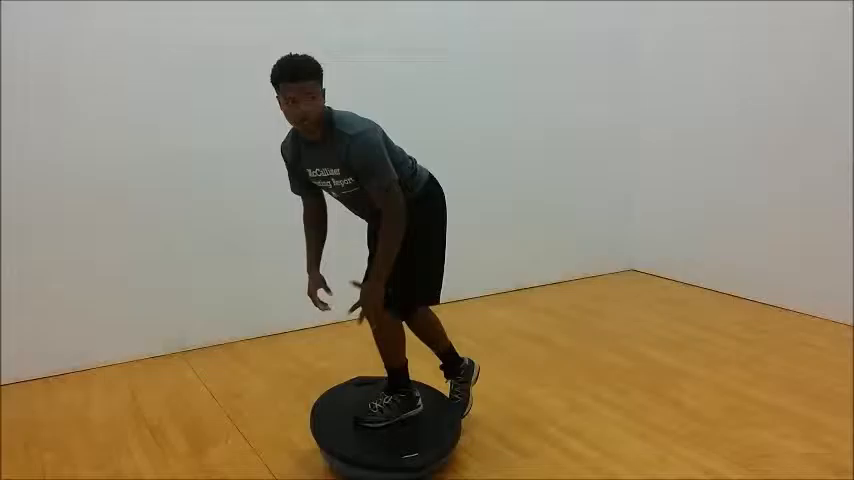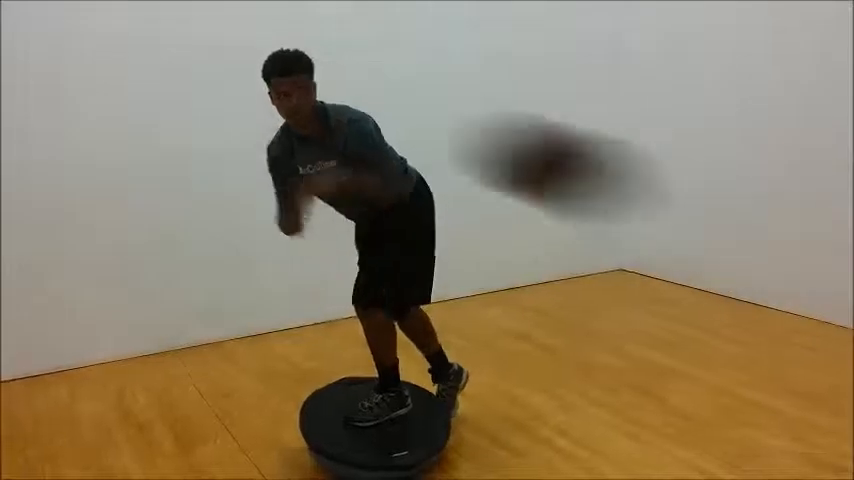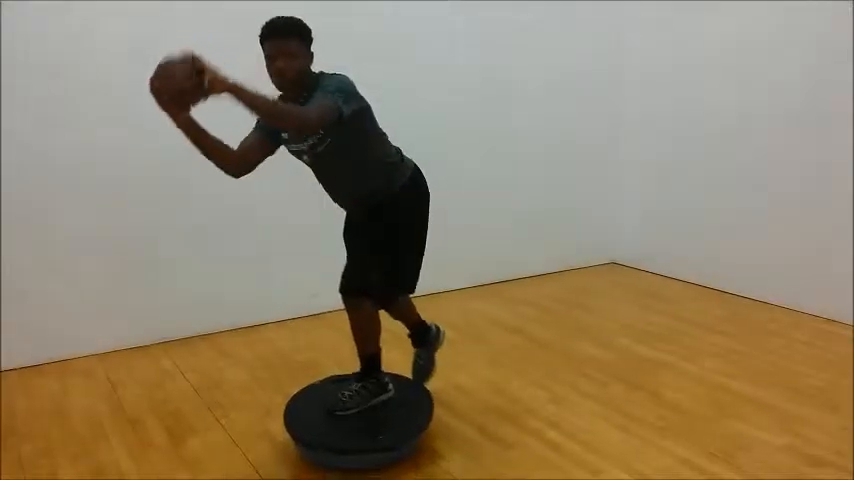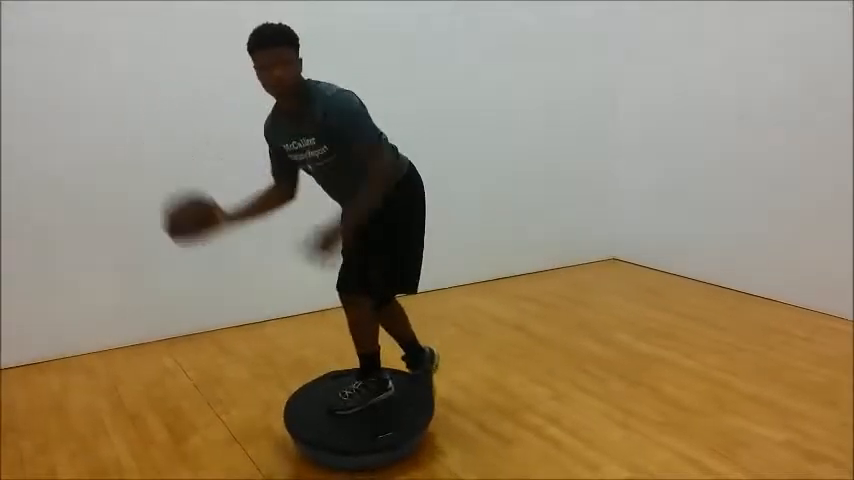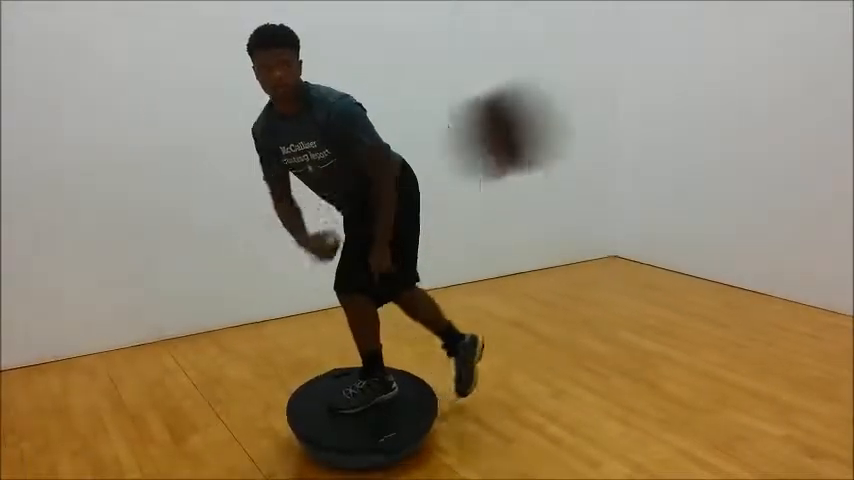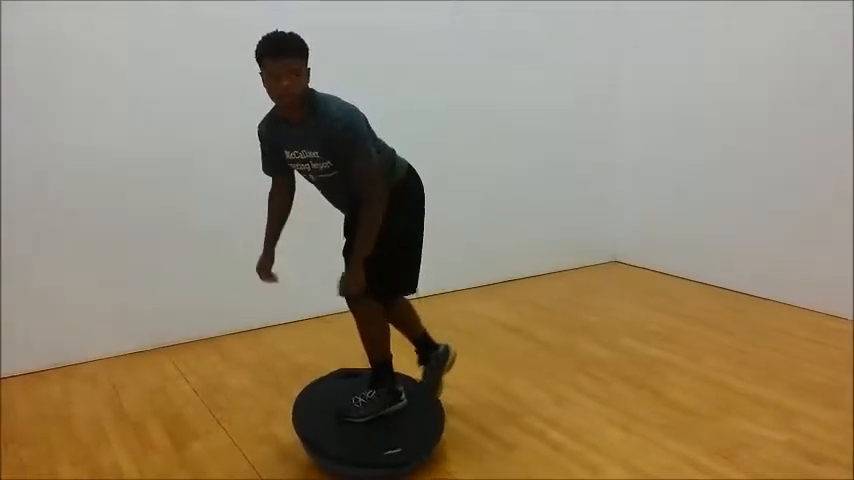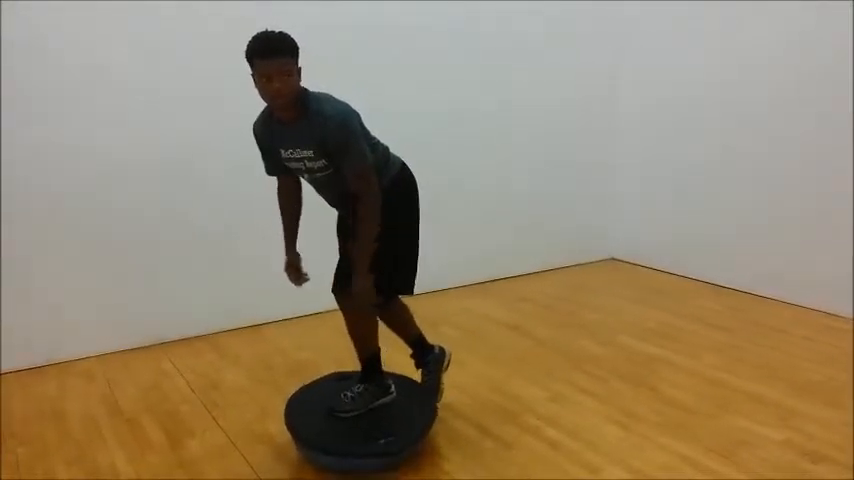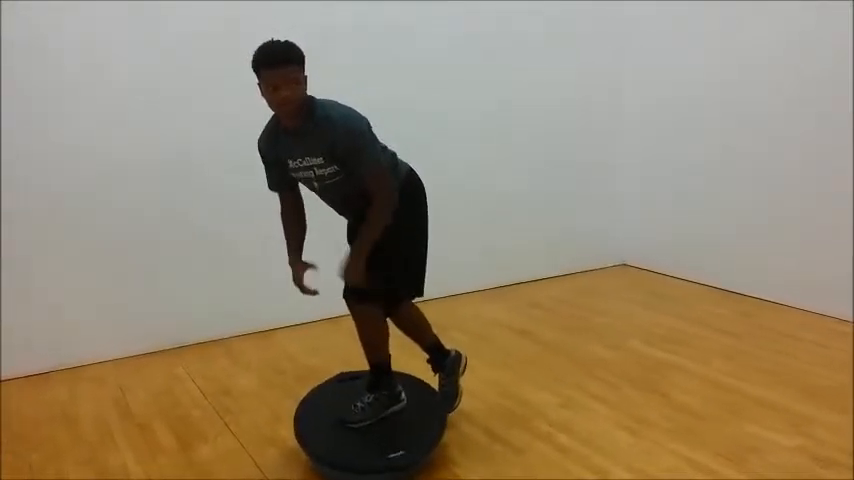
dt=0.3s
person 1, frame 1
left shoulder: (358, 139)
right shoulder: (292, 150)
left elbow: (395, 212)
right elbow: (313, 207)
left wrist: (375, 282)
right wrist: (313, 269)
left hip: (418, 207)
right hip: (383, 216)
left knee: (383, 303)
right knee: (404, 303)
left ankle: (400, 395)
right ankle: (458, 368)
person 1, frame 2
left shoulder: (354, 127)
right shoulder: (280, 150)
left elbow: (391, 188)
right elbow: (287, 218)
left wrist: (341, 183)
right wrist: (292, 216)
left hip: (406, 208)
right hip: (370, 218)
left knee: (371, 302)
right knee: (396, 302)
left ankle: (391, 393)
right ankle: (446, 372)
person 1, frame 3
left shoulder: (336, 89)
right shoulder: (274, 116)
left elbow: (302, 121)
right elbow: (237, 165)
left wrist: (228, 86)
right wrist: (183, 119)
left hip: (401, 196)
right hip: (364, 207)
left knee: (359, 290)
right knee: (373, 287)
left ankle: (372, 381)
right ankle: (424, 335)
person 1, frame 4
left shoulder: (337, 105)
right shoulder: (276, 127)
left elbow: (381, 171)
right elbow: (285, 190)
left wrist: (343, 229)
right wrist: (230, 217)
left hip: (398, 195)
right hip: (360, 206)
left knee: (355, 289)
right knee: (372, 291)
left ankle: (372, 379)
right ankle: (418, 358)
person 1, frame 5
left shoulder: (337, 109)
right shoulder: (265, 131)
left elbow: (384, 172)
right elbow: (280, 196)
left wrist: (381, 243)
right wrist: (303, 237)
left hip: (392, 192)
right hip: (357, 204)
left knee: (353, 286)
right knee: (393, 285)
left ankle: (375, 379)
right ankle: (459, 344)
person 1, frame 6
left shoulder: (341, 120)
right shoulder: (270, 130)
left elbow: (375, 193)
right elbow: (282, 186)
left wrist: (357, 263)
right wrist: (268, 249)
left hip: (396, 196)
right hip: (359, 206)
left knee: (363, 292)
right knee: (380, 291)
left ankle: (384, 389)
right ankle: (432, 352)
person 1, frame 7
left shoulder: (334, 118)
right shoulder: (265, 130)
left elbow: (369, 194)
right elbow: (288, 184)
left wrist: (362, 270)
right wrist: (290, 248)
left hip: (390, 195)
right hip: (353, 205)
left knee: (351, 289)
right knee: (374, 293)
left ankle: (373, 381)
right ankle: (428, 355)
person 1, frame 8
left shoulder: (343, 123)
right shoulder: (270, 142)
left elbow: (386, 192)
right elbow: (290, 202)
left wrist: (359, 255)
right wrist: (295, 259)
left hip: (399, 201)
right hip: (361, 211)
left knee: (362, 294)
right knee: (387, 297)
left ankle: (383, 390)
right ankle: (444, 360)
